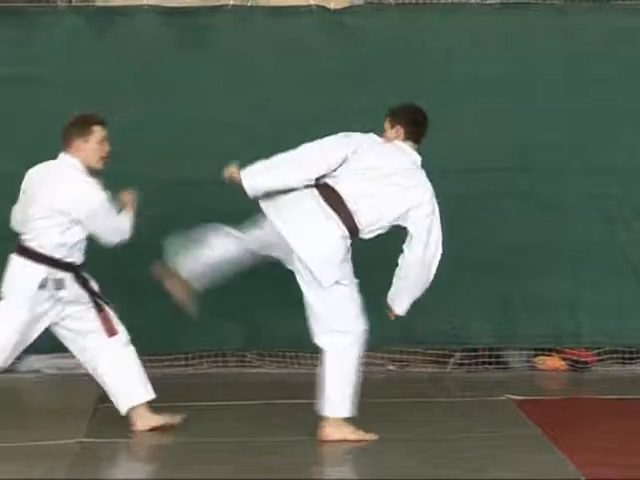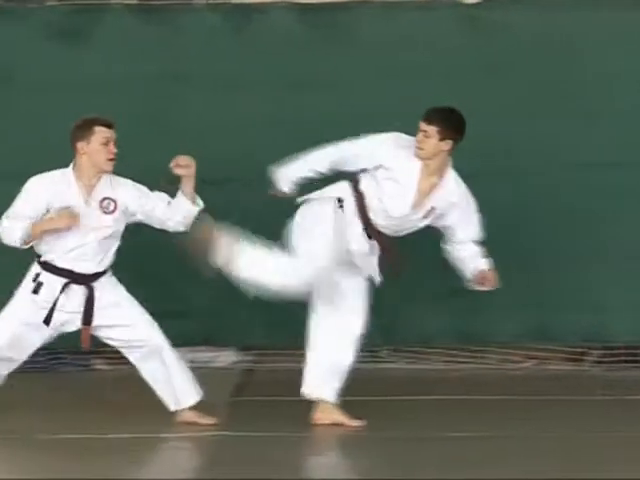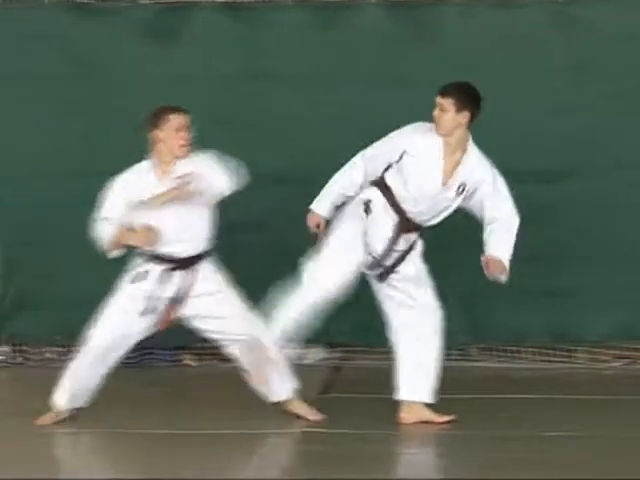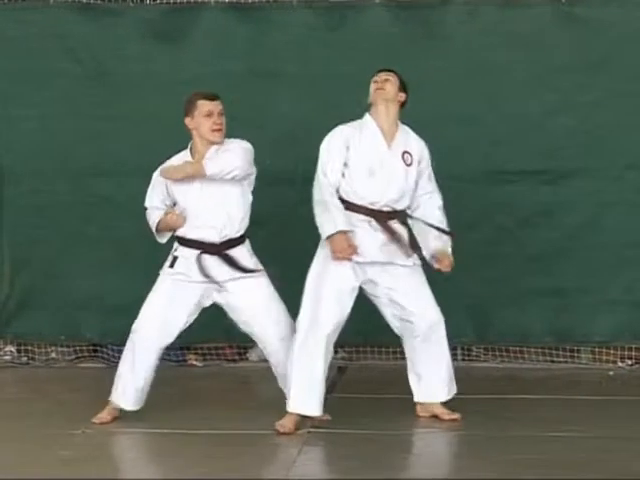
dt=0.4s
person 1, frame 1
left shoulder: (362, 145)
right shoulder: (422, 190)
left elbow: (303, 161)
right elbow: (424, 253)
left wrist: (248, 175)
right wrist: (399, 299)
left hip: (294, 217)
right hip: (325, 246)
left knee: (239, 242)
right knee: (343, 331)
left ankle: (182, 275)
right ankle: (334, 422)
person 1, frame 2
left shoulder: (459, 197)
right shoulder: (394, 146)
left elbow: (460, 237)
right elbow: (339, 153)
left wrist: (479, 268)
right wrist: (288, 175)
left hip: (361, 245)
right hip: (334, 214)
left knee: (344, 320)
right knee: (306, 271)
left ankle: (324, 404)
right ankle: (228, 249)
person 1, frame 3
left shoulder: (481, 173)
right shoulder: (412, 136)
left elbow: (502, 216)
right elbow: (362, 165)
left wrist: (497, 254)
right wrist: (323, 205)
left hip: (402, 244)
right hip: (369, 219)
left knee: (421, 318)
right knee: (324, 284)
left ankle: (413, 404)
right ankle: (271, 342)
person 1, frame 4
left shoulder: (415, 145)
right shoulder: (343, 135)
left elbow: (426, 199)
right elbow: (325, 188)
left wrist: (439, 245)
right wrist: (335, 231)
left hip: (392, 245)
right hip: (345, 238)
left knee: (425, 319)
right knee: (319, 322)
left ankle: (429, 399)
right ankle: (298, 408)
person 2, frame 1
left shoulder: (38, 173)
right shoulder: (81, 187)
right elbow: (113, 232)
right wrist: (126, 210)
left hip: (65, 282)
right hip: (37, 280)
left knee: (112, 337)
left ankle: (140, 414)
person 2, frame 2
left shoulder: (122, 190)
right shoulder: (43, 185)
left elbow: (177, 218)
left wrist: (188, 179)
right wrist: (45, 225)
left hip: (98, 290)
right hip: (49, 286)
left knee: (150, 340)
left ankle: (186, 407)
person 2, frame 3
left shoulder: (202, 164)
right shoulder: (129, 181)
left elbow: (229, 179)
right elbow: (103, 225)
left wrist: (171, 194)
right wrist: (125, 239)
left hip: (200, 275)
right hip: (151, 274)
left knee: (249, 330)
right knee: (105, 338)
left ankle: (287, 398)
right ankle: (65, 404)
person 2, frame 4
left shoulder: (239, 150)
right shoulder: (168, 170)
left elbow: (230, 164)
right elbow: (154, 212)
left wrist: (187, 171)
right wrist: (165, 223)
left hip: (235, 261)
right hip: (187, 263)
left knee: (277, 328)
right knee: (148, 330)
right ankle: (120, 402)
